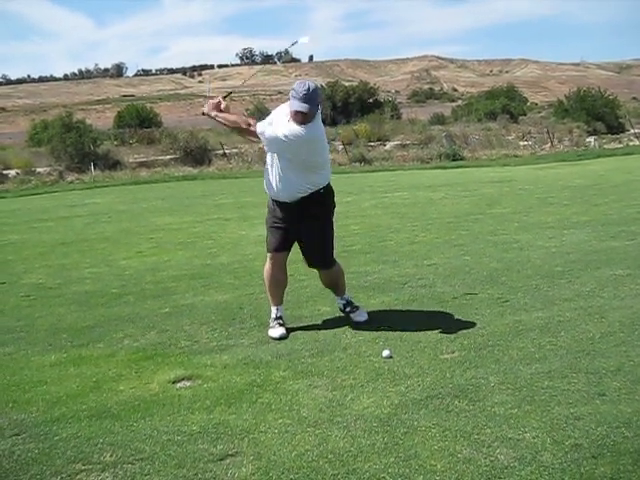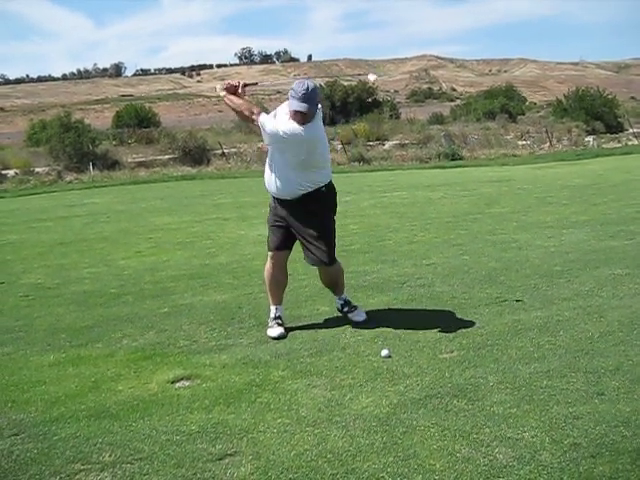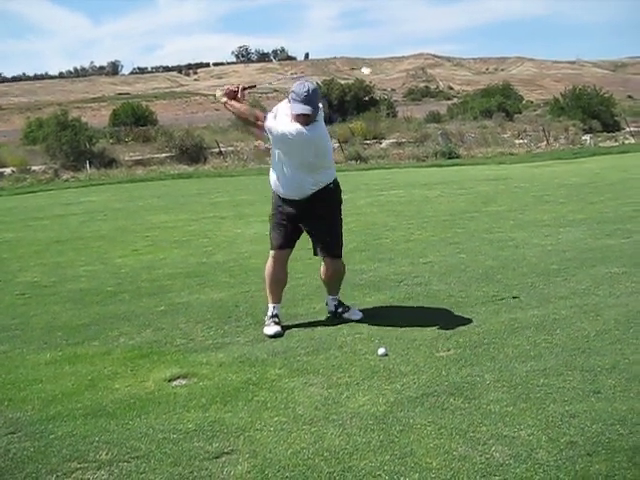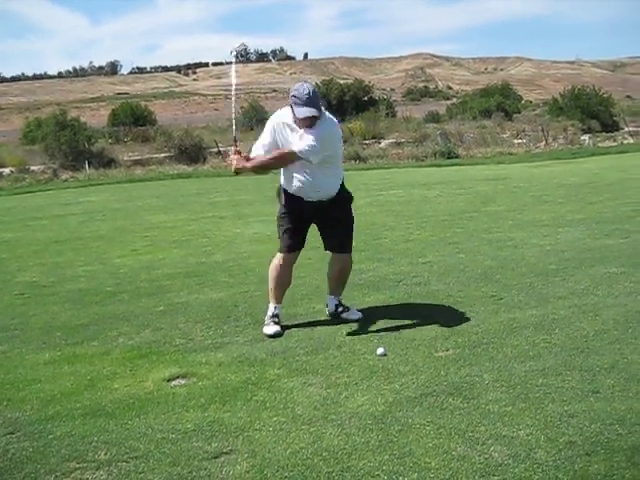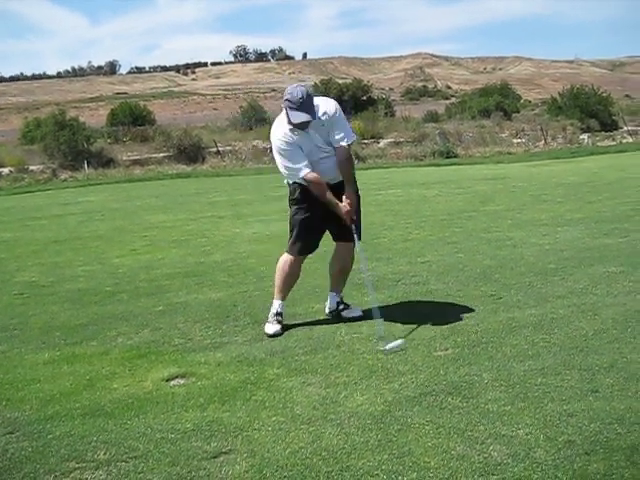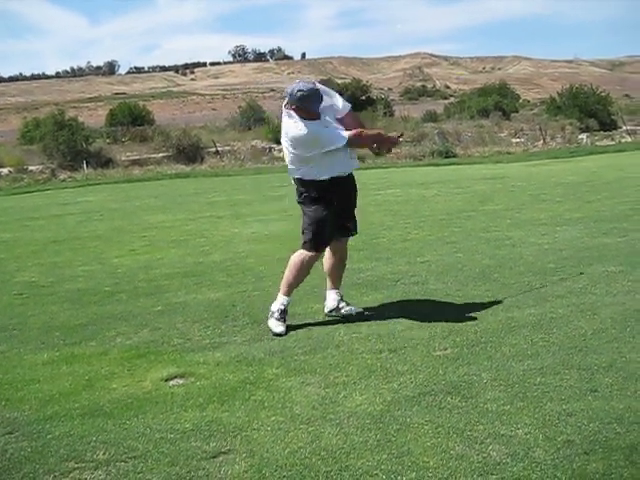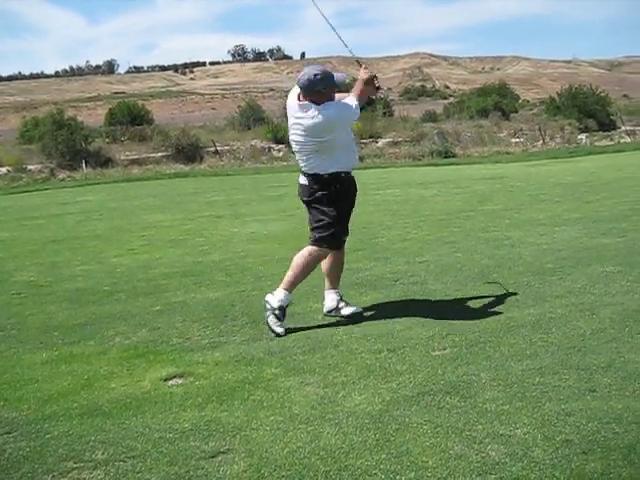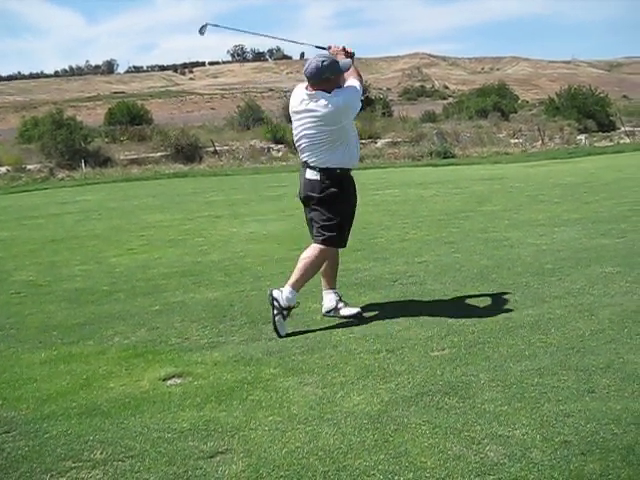
dt=0.1s
person 1, frame 1
left shoulder: (302, 135)
right shoulder: (285, 111)
left elbow: (252, 130)
right elbow: (258, 127)
left wrist: (215, 114)
right wrist: (225, 110)
left hip: (311, 203)
right hip: (280, 201)
left knee: (323, 262)
right knee: (275, 257)
left ankle: (344, 301)
right ankle: (276, 314)
person 1, frame 2
left shoulder: (303, 133)
right shoulder: (287, 108)
left elbow: (256, 117)
right elbow: (263, 117)
left wrist: (229, 97)
right wrist: (238, 96)
left hip: (313, 201)
right hip: (282, 199)
left knee: (325, 261)
right knee: (276, 256)
left ankle: (342, 301)
right ankle: (275, 314)
person 1, frame 3
left shoulder: (314, 132)
right shoulder: (284, 109)
left elbow: (260, 122)
right elbow: (263, 120)
left wrist: (228, 103)
right wrist: (239, 100)
left hip: (321, 200)
right hip: (285, 198)
left knee: (332, 258)
right knee: (278, 253)
left ankle: (333, 302)
right ankle: (273, 312)
person 1, frame 4
left shoulder: (329, 127)
right shoulder: (278, 122)
left elbow: (287, 158)
right elbow: (261, 155)
left wrist: (247, 165)
right wrist: (246, 161)
left hip: (331, 198)
right hip: (295, 198)
left knee: (342, 254)
right knee: (286, 256)
left ankle: (334, 303)
right ankle: (273, 312)
person 1, frame 5
left shoulder: (329, 108)
right shoulder: (282, 137)
left elbow: (344, 151)
right elbow: (309, 177)
left wrist: (350, 193)
right wrist: (334, 204)
left hip: (340, 187)
right hip: (307, 193)
left knee: (346, 245)
right knee: (296, 253)
left ankle: (335, 301)
right ankle: (276, 310)
person 1, frame 6
left shoulder: (317, 94)
right shoulder: (299, 131)
left elbow: (346, 116)
right elbow: (350, 138)
left wrist: (374, 139)
right wrist: (379, 136)
left hip: (342, 180)
right hip: (316, 189)
left knee: (339, 242)
right knee: (312, 249)
left ankle: (333, 300)
right ankle: (279, 306)
person 1, frame 7
left shoulder: (297, 94)
right shoulder: (325, 118)
left elbow: (336, 98)
right elbow: (355, 102)
left wrist: (365, 84)
right wrist: (364, 81)
left hip: (323, 181)
right hip: (327, 185)
left knee: (335, 241)
right knee: (321, 244)
left ankle: (332, 299)
right ankle: (278, 298)
person 1, frame 8
left shoulder: (300, 92)
right shoulder: (338, 105)
left elbow: (338, 86)
right elbow: (354, 82)
left wrist: (336, 57)
right wrist: (348, 60)
left hip: (316, 176)
right hip: (331, 182)
left knee: (330, 240)
right knee: (325, 242)
left ankle: (330, 299)
right ankle: (285, 296)
